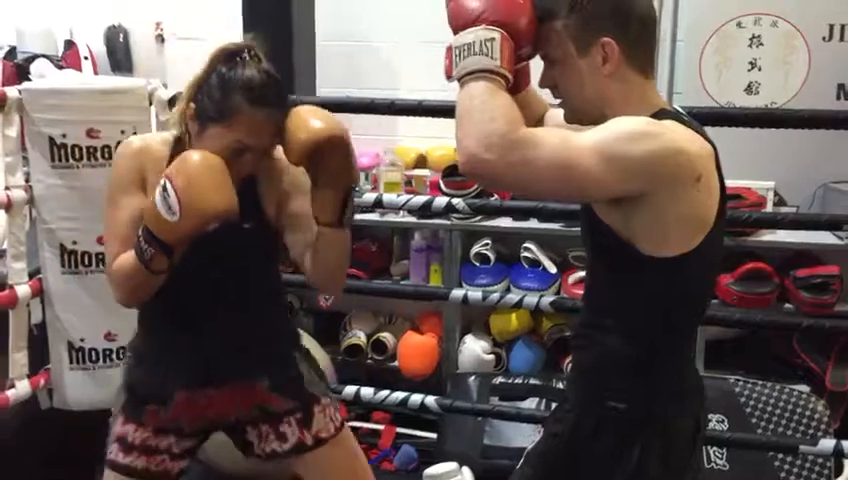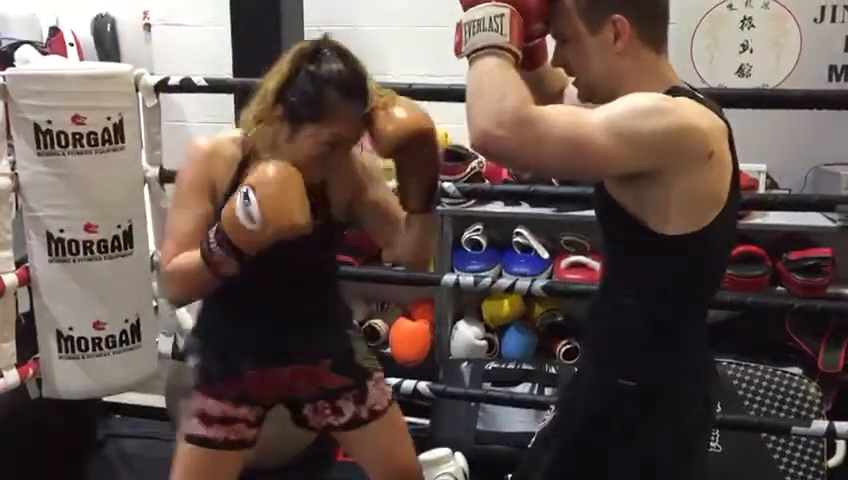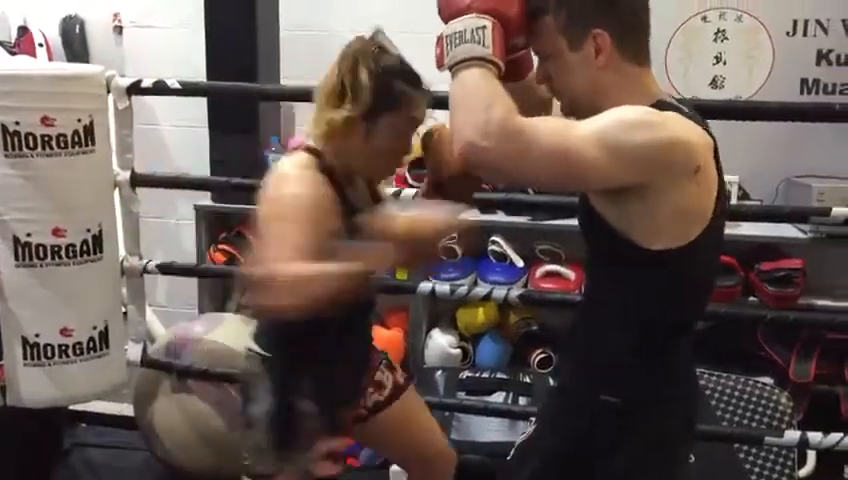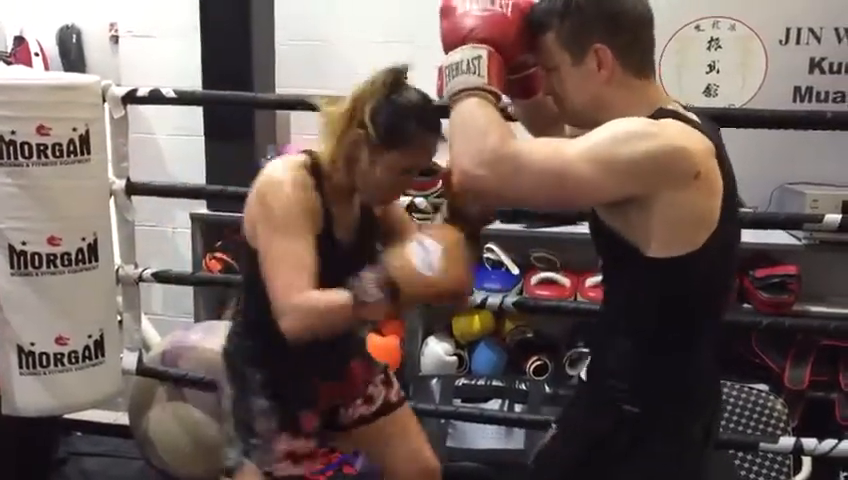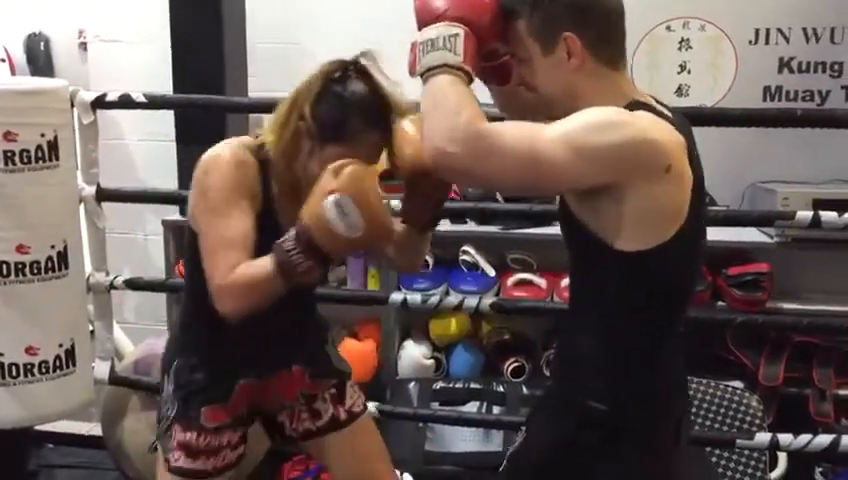
dt=1s
person 1, frame 1
left shoulder: (660, 149)
right shoulder: (648, 135)
left elbow: (487, 154)
right elbow: (535, 128)
left wrist: (481, 50)
right wrist: (509, 66)
left hip: (629, 422)
right hip: (640, 401)
person 1, frame 2
left shoulder: (671, 126)
right shoulder: (667, 113)
left elbow: (498, 131)
right elbow: (548, 107)
right wrist: (525, 40)
left hip: (642, 398)
right hip: (646, 381)
person 1, frame 3
left shoulder: (658, 141)
right shoulder: (659, 124)
left elbow: (483, 143)
right elbow: (534, 125)
right wrist: (507, 49)
left hip: (626, 413)
right hip: (627, 393)
person 1, frame 4
left shoulder: (659, 148)
right shoulder: (674, 133)
left elbow: (479, 172)
right elbow: (555, 151)
left wrist: (472, 63)
right wrist: (517, 71)
left hip: (644, 422)
right hip: (660, 399)
person 1, frame 5
left shoulder: (632, 139)
right shoulder: (644, 126)
left elbow: (450, 150)
right elbow: (532, 136)
left wrist: (445, 43)
right wrist: (492, 57)
left hip: (610, 421)
right hip: (629, 398)
person 2, frame 1
left shoulder: (281, 172)
right shoulder: (141, 159)
left elbow: (327, 280)
right elbow: (125, 289)
left wrist: (331, 192)
right wrist: (165, 235)
left hip: (268, 369)
right hip: (167, 378)
person 2, frame 2
left shoulder: (348, 168)
right shoulder: (214, 158)
left elbow: (413, 255)
right elbow: (173, 280)
left wrist: (418, 185)
right wrist: (231, 242)
left hip: (324, 348)
right hip: (234, 358)
person 2, frame 3
left shoulder: (352, 171)
right shoulder: (298, 182)
right elbow: (275, 292)
right wrist: (372, 256)
left hip: (353, 356)
right hip: (298, 374)
person 2, frame 4
left shoulder: (373, 187)
right shoulder: (286, 186)
right elbow: (295, 315)
right wrist: (385, 294)
left hip: (341, 360)
right hip: (271, 376)
person 2, frame 5
left shoulder: (339, 185)
right shoulder: (228, 165)
left elbow: (406, 257)
right elbow: (232, 298)
right wrist: (310, 243)
left hip: (301, 360)
right hip: (210, 371)
